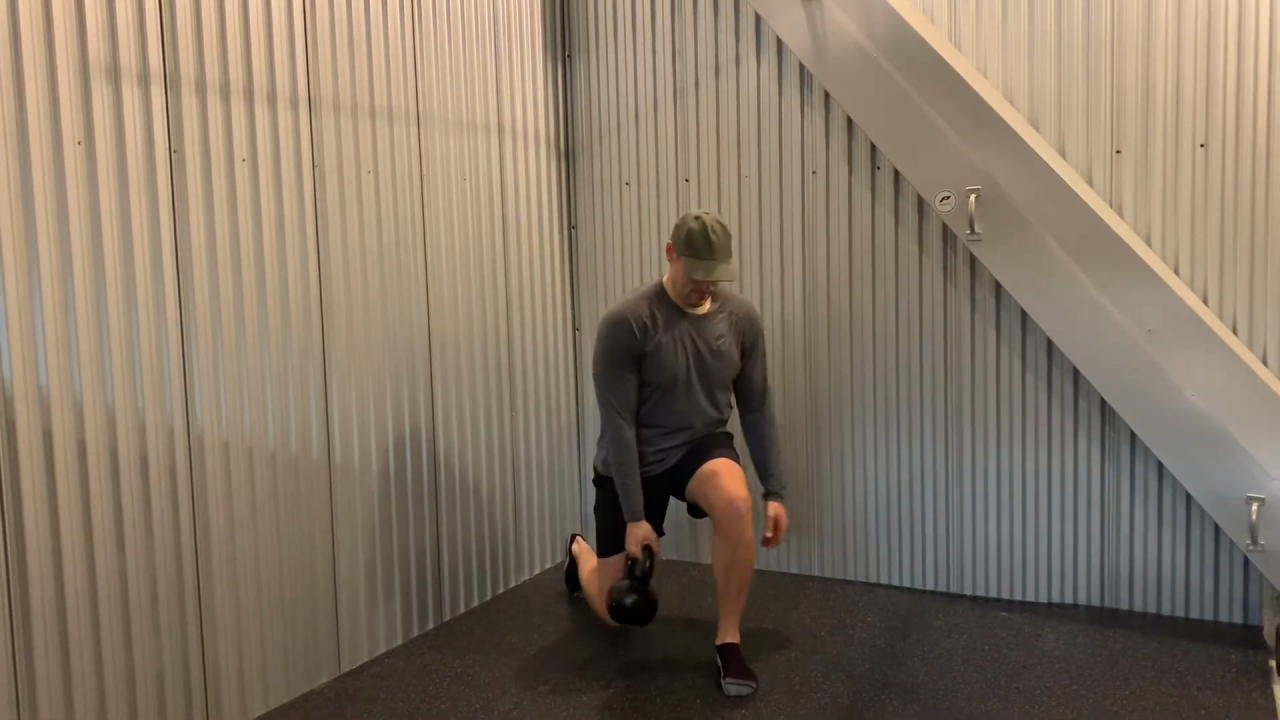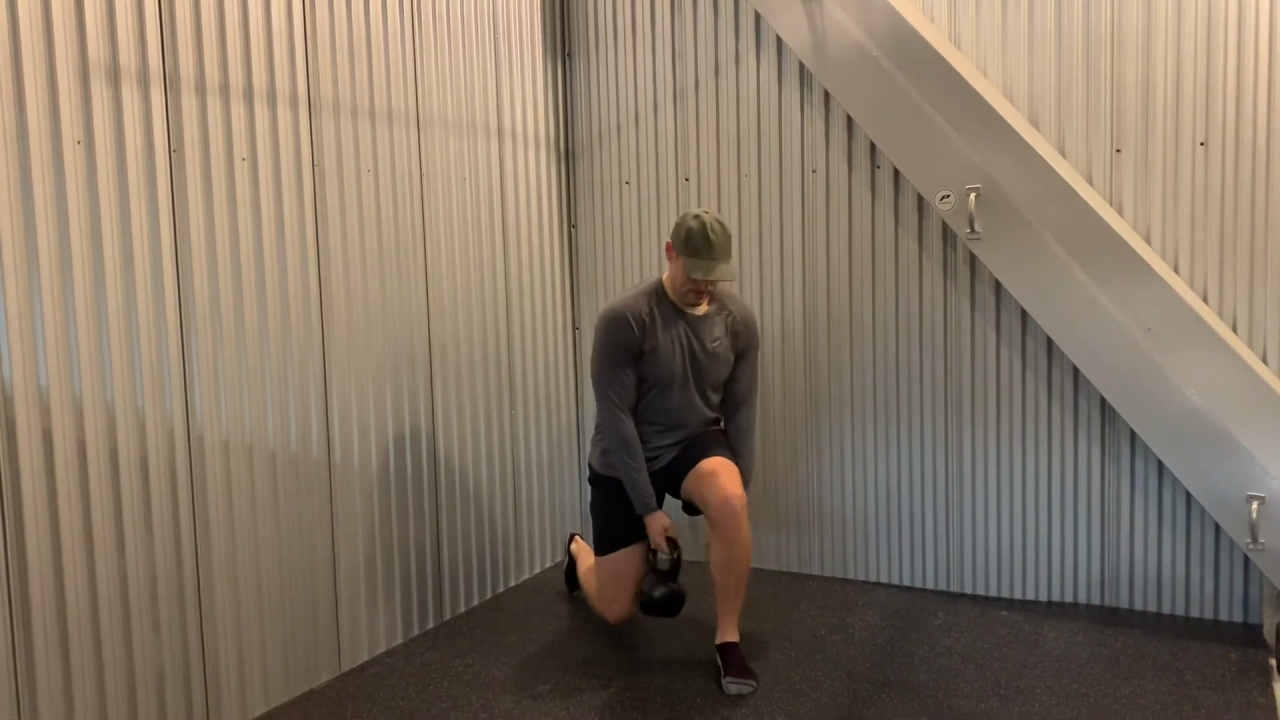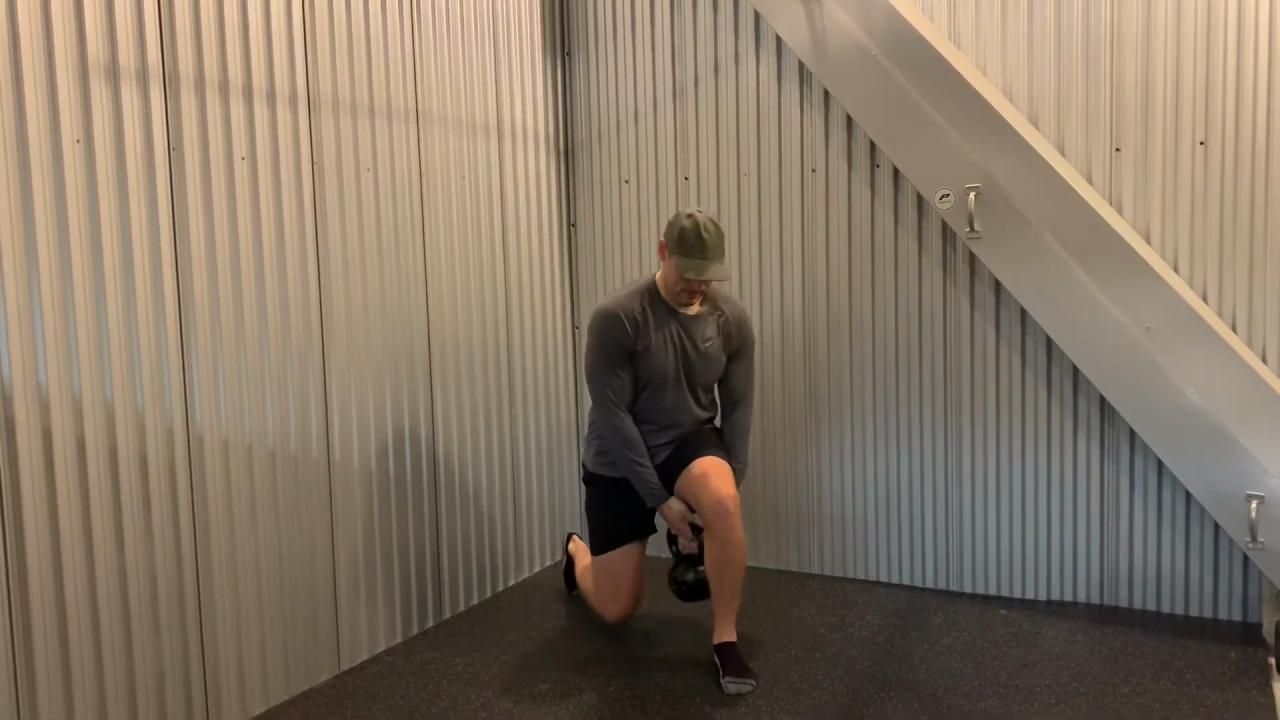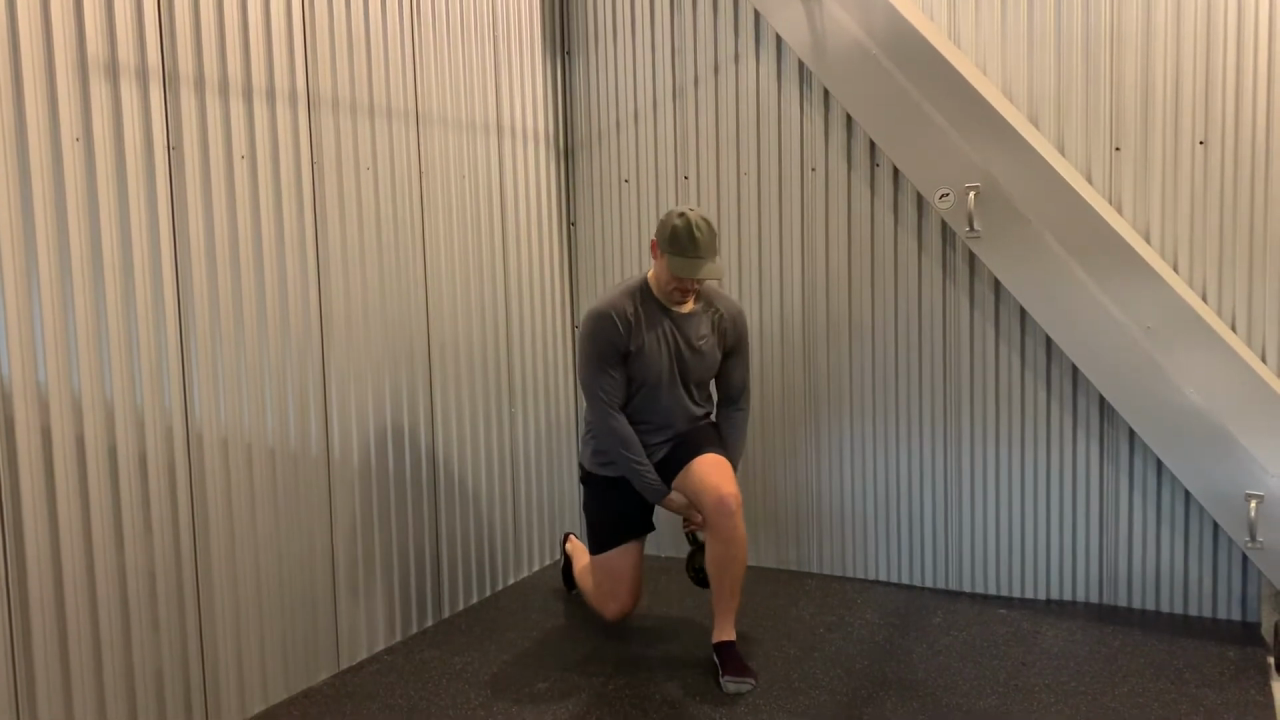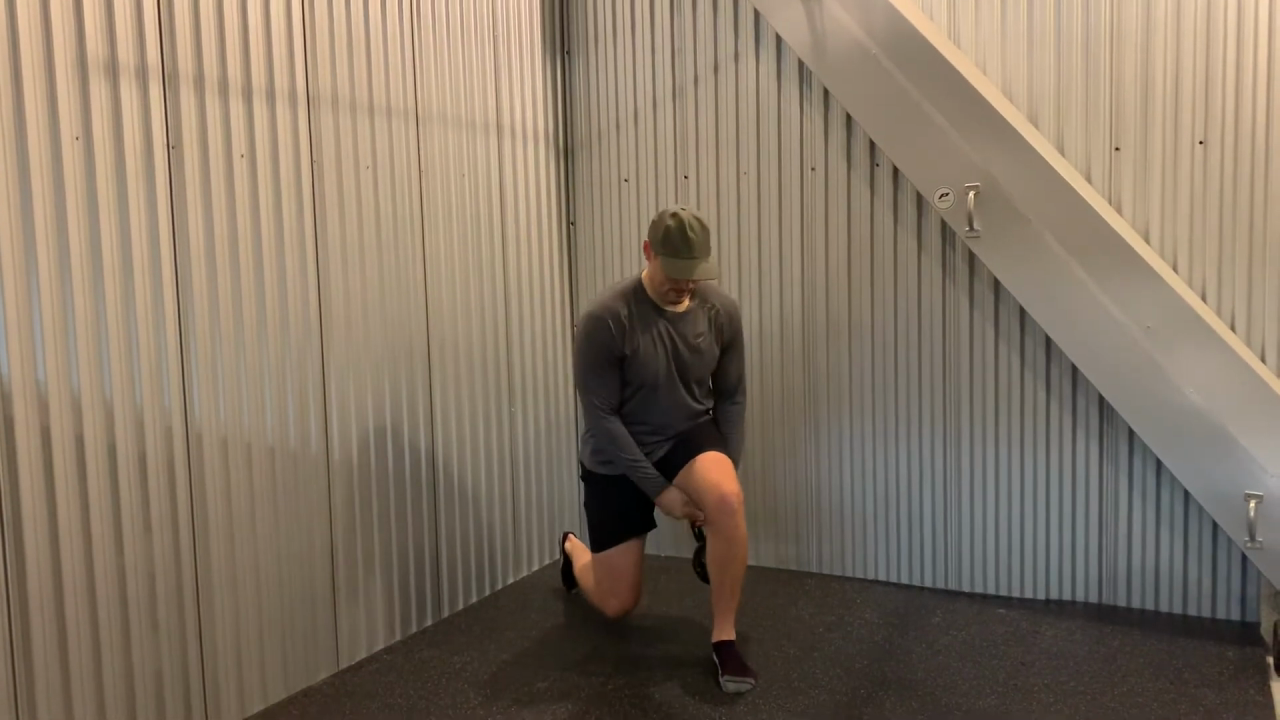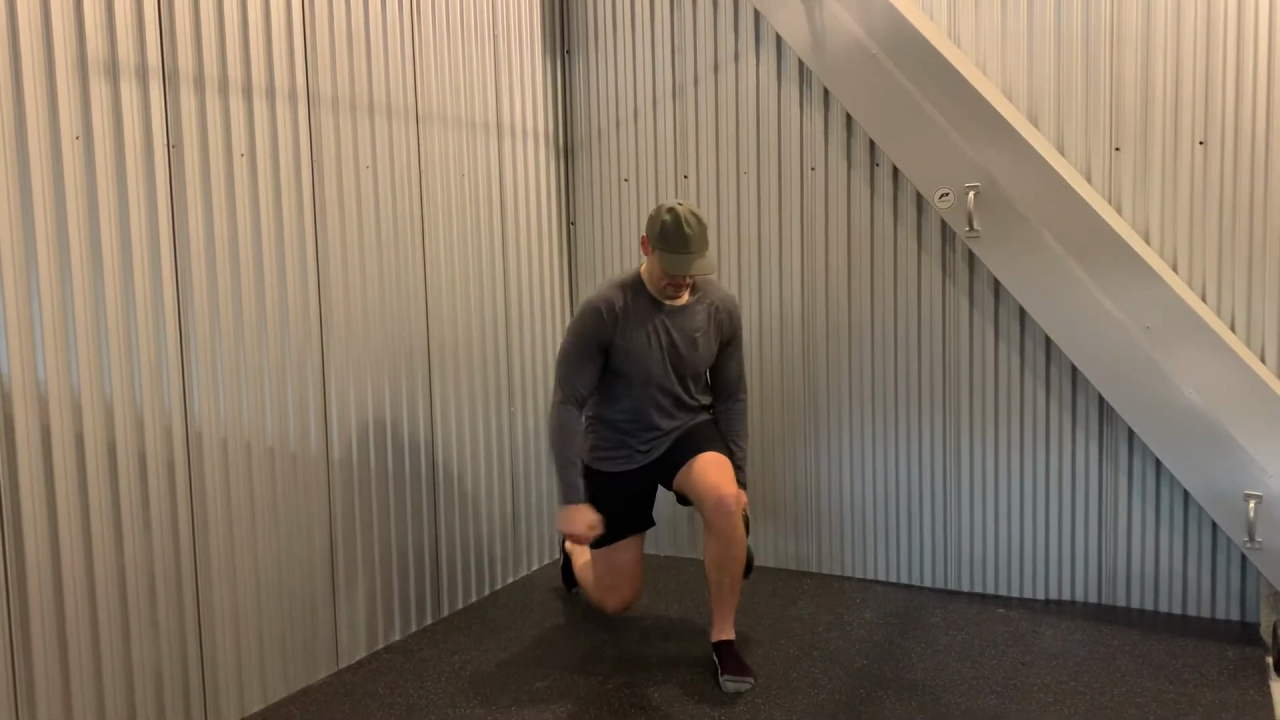
dt=0.2s
person 1, frame 1
left shoulder: (742, 317)
right shoulder: (626, 322)
left elbow: (757, 408)
right elbow: (618, 421)
left wrist: (774, 492)
right wrist: (634, 517)
left hip: (700, 446)
right hip: (632, 464)
left knee: (736, 502)
left ankle: (728, 642)
right ankle: (581, 551)
person 1, frame 2
left shoulder: (738, 319)
right shoulder: (624, 318)
left elbow: (741, 410)
right elbow: (615, 417)
left wrist: (739, 489)
right wrist: (648, 508)
left hip: (696, 442)
right hip: (625, 461)
left knee: (729, 504)
right knee: (617, 609)
left ankle: (728, 640)
right ankle: (580, 551)
person 1, frame 3
left shoulder: (732, 319)
right shoulder: (617, 317)
left elbow: (737, 410)
right elbow: (613, 415)
left wrist: (725, 485)
right wrist: (661, 500)
left hip: (690, 440)
right hip: (620, 459)
left knee: (723, 505)
right knee: (616, 609)
left ankle: (725, 640)
right ankle: (577, 550)
person 1, frame 4
left shoulder: (726, 315)
right shoulder: (609, 317)
left elbow: (735, 403)
right elbow: (606, 414)
left wrist: (719, 479)
right wrist: (661, 492)
left hip: (687, 436)
right hip: (617, 459)
left knee: (726, 502)
right knee: (616, 607)
left ankle: (725, 639)
right ankle: (574, 550)
person 1, frame 5
left shoulder: (721, 310)
right shoulder: (605, 320)
left elbow: (730, 398)
right elbow: (599, 416)
left wrist: (728, 473)
right wrist: (658, 490)
left hip: (688, 433)
right hip: (617, 457)
left knee: (727, 501)
right knee: (617, 603)
left ankle: (724, 638)
right ankle: (574, 549)
person 1, frame 6
left shoulder: (721, 308)
right shoulder: (601, 312)
left elbow: (732, 395)
right elbow: (569, 405)
left wrist: (734, 476)
right wrist: (571, 499)
left hip: (688, 433)
right hip: (615, 454)
left knee: (726, 503)
right knee: (614, 600)
left ankle: (723, 639)
right ankle: (577, 547)
